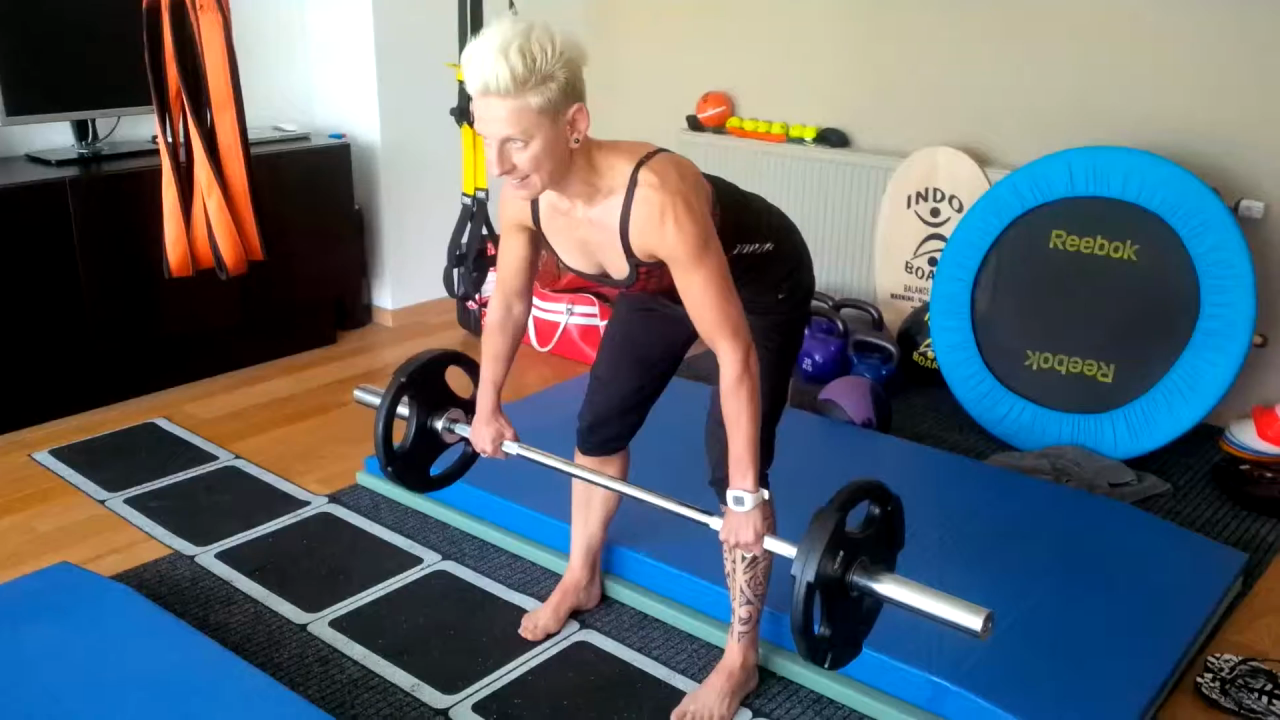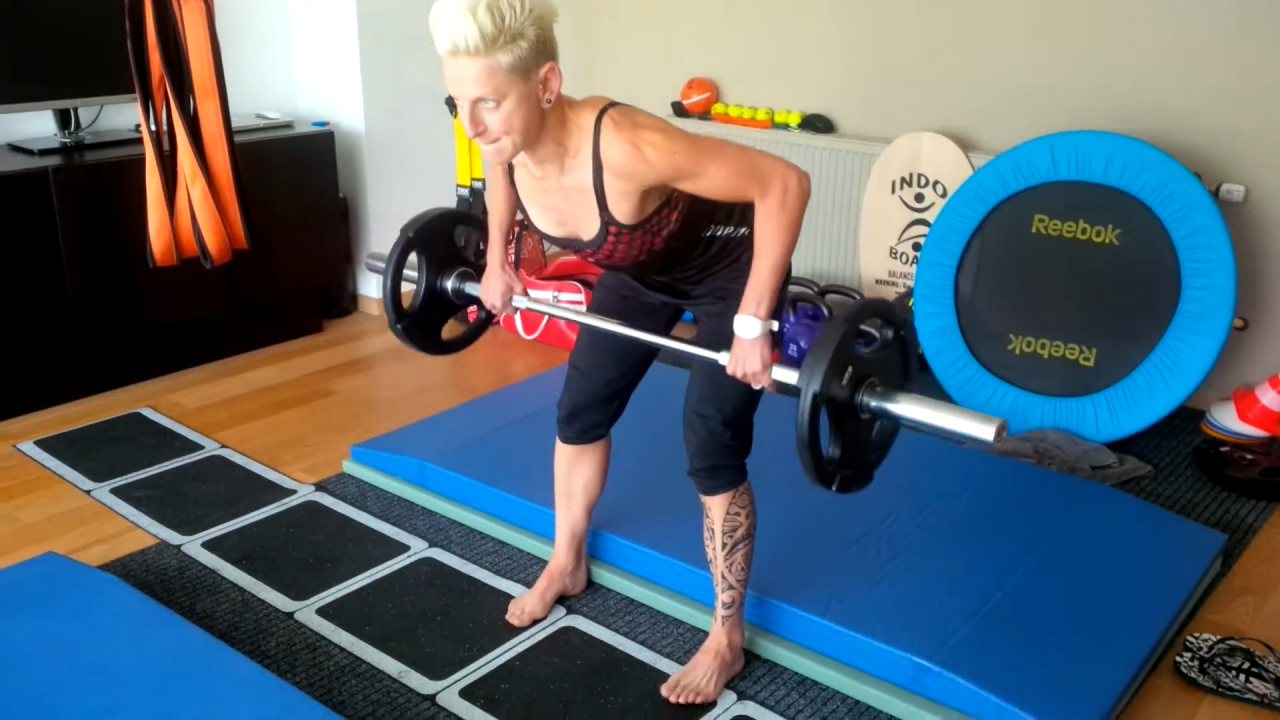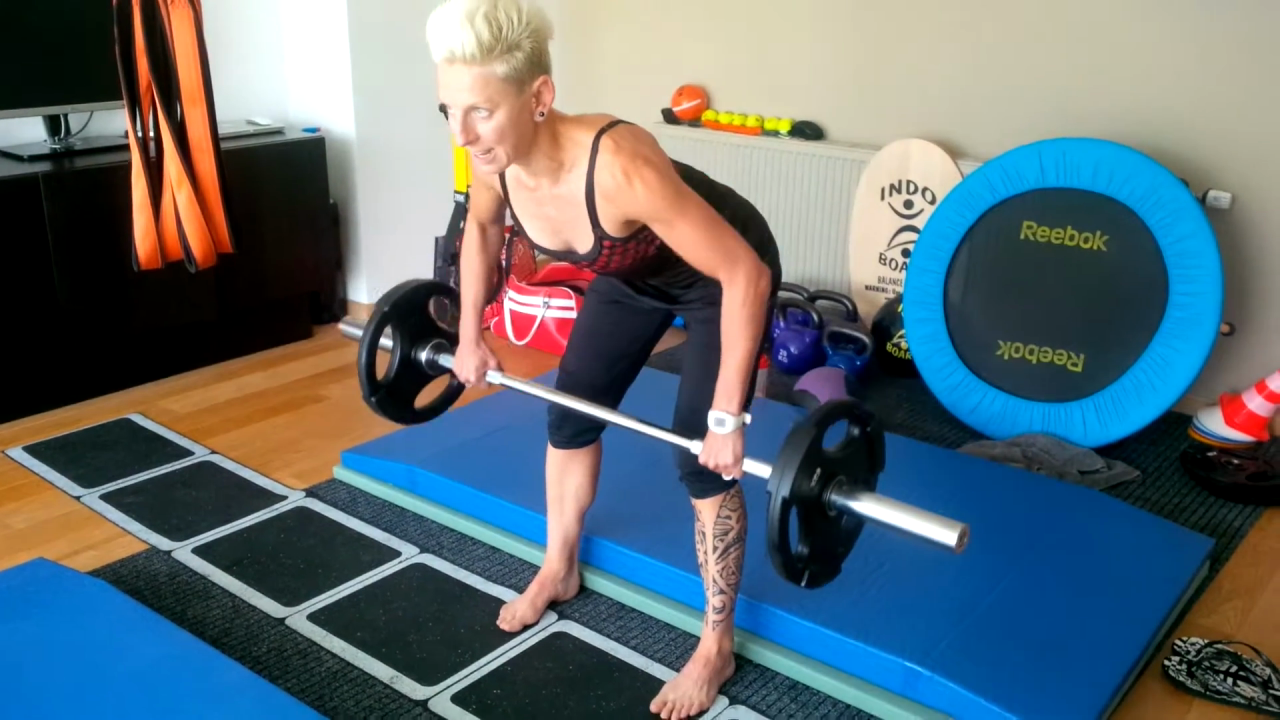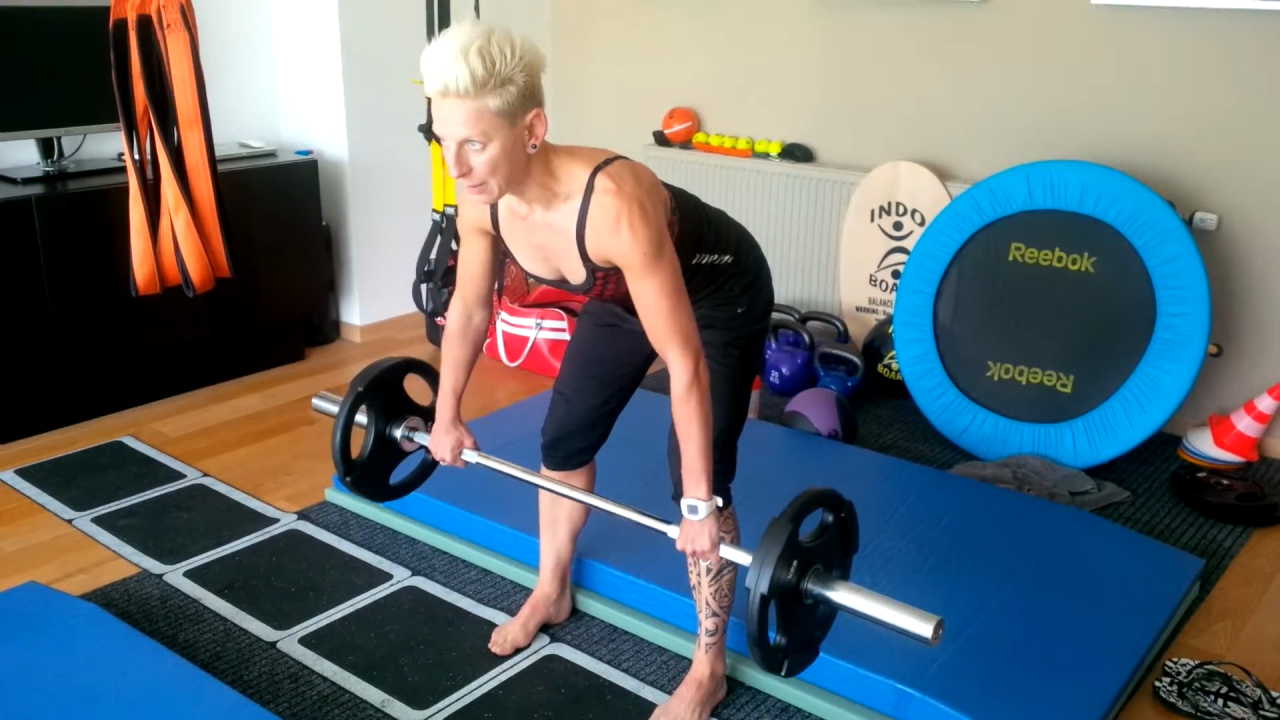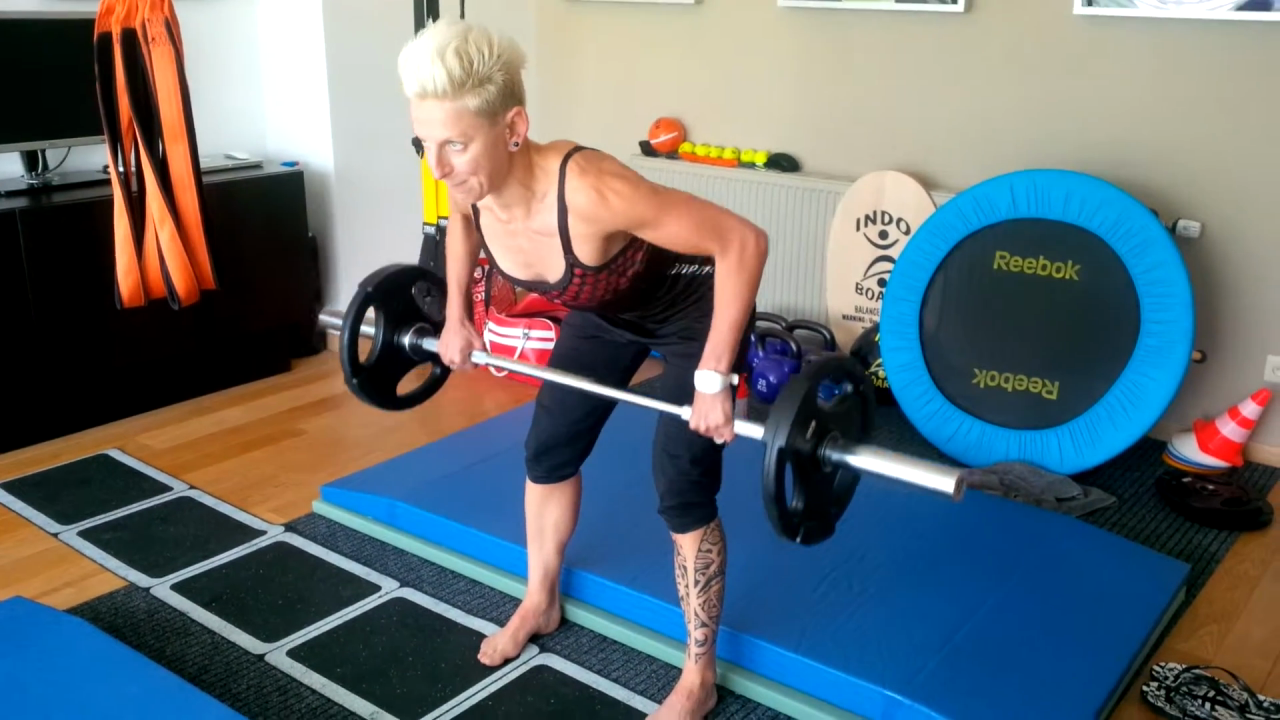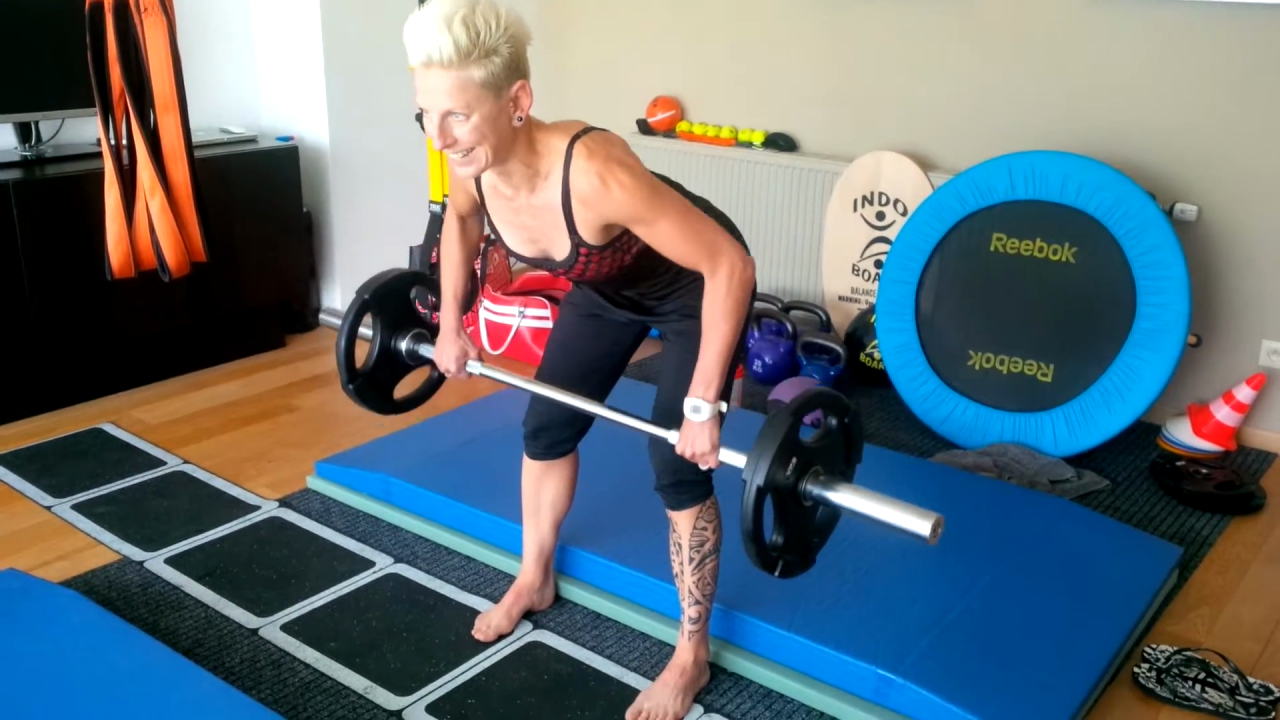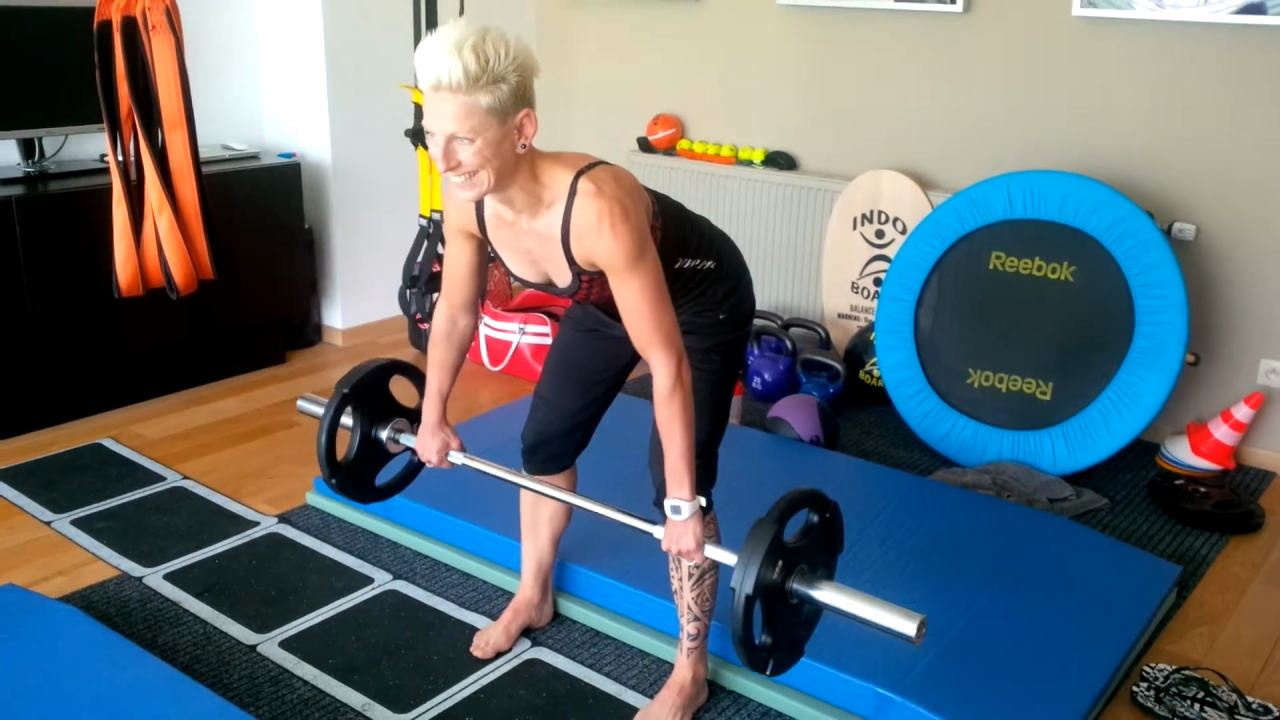
dt=0.7s
person 1, frame 1
left shoulder: (656, 200)
right shoulder: (524, 196)
left elbow: (734, 354)
right elbow: (508, 301)
left wrist: (743, 496)
right wrist: (486, 406)
left hip: (761, 280)
right hip: (660, 282)
left knee: (731, 461)
right knee: (598, 424)
left ankle: (740, 659)
right ankle: (581, 579)
person 1, frame 2
left shoulder: (624, 144)
right shoulder: (504, 139)
left elbow: (785, 184)
left wrist: (753, 324)
right wrist: (496, 258)
left hip: (729, 264)
right hip: (639, 269)
left knee: (711, 448)
right knee: (579, 411)
left ankle: (725, 638)
right ankle: (567, 564)
person 1, frame 3
left shoulder: (619, 167)
right shoulder: (495, 160)
left elbow: (747, 273)
right elbow: (481, 230)
left wrist: (726, 419)
right wrist: (470, 334)
left hip: (717, 274)
right hip: (633, 270)
left knee: (701, 454)
right knee: (570, 413)
left ankle: (716, 645)
right ankle: (559, 570)
person 1, frame 4
left shoulder: (613, 206)
right shoulder: (482, 199)
left elbow: (688, 366)
right elbow: (468, 309)
left wrist: (699, 504)
right wrist: (446, 416)
left hip: (721, 294)
right hip: (625, 290)
left knee: (696, 482)
right knee: (563, 437)
right ankle: (551, 593)
person 1, frame 5
left shoulder: (589, 189)
right shoulder: (470, 185)
left elbow: (743, 243)
left wrist: (713, 378)
right wrist: (456, 315)
left hip: (694, 306)
right hip: (606, 308)
left knee: (681, 485)
right knee: (548, 449)
right ankle: (540, 603)
person 1, frame 6
left shoulder: (595, 171)
right shoulder: (471, 164)
left elbow: (730, 265)
left wrist: (703, 404)
right wrist: (450, 321)
left hip: (693, 284)
right hip: (608, 282)
left knee: (680, 463)
right knee: (545, 425)
left ankle: (692, 655)
right ankle: (535, 580)
person 1, frame 7
left shoulder: (597, 209)
right shoulder: (467, 199)
left elbow: (666, 364)
right elbow: (456, 312)
left wrist: (682, 504)
right wrist: (432, 417)
left hip: (701, 300)
right hip: (606, 297)
left knee: (677, 484)
right knee: (543, 443)
right ankle: (533, 597)
